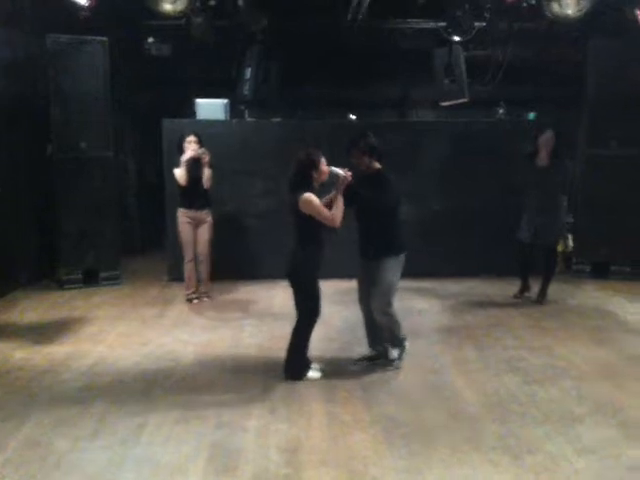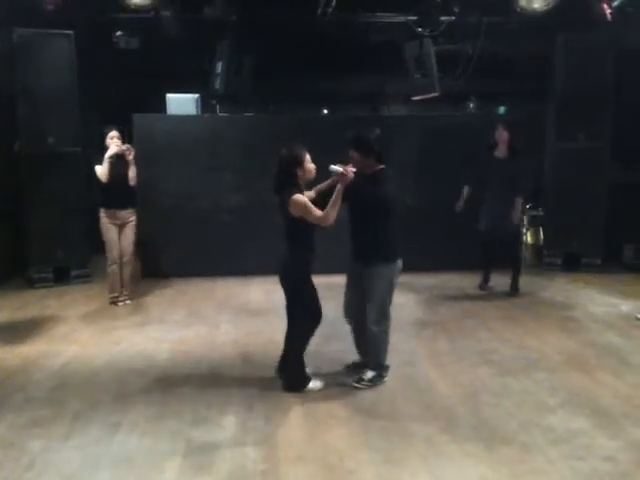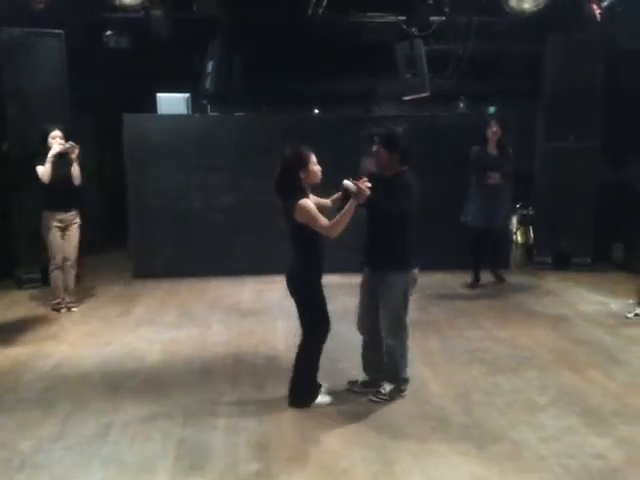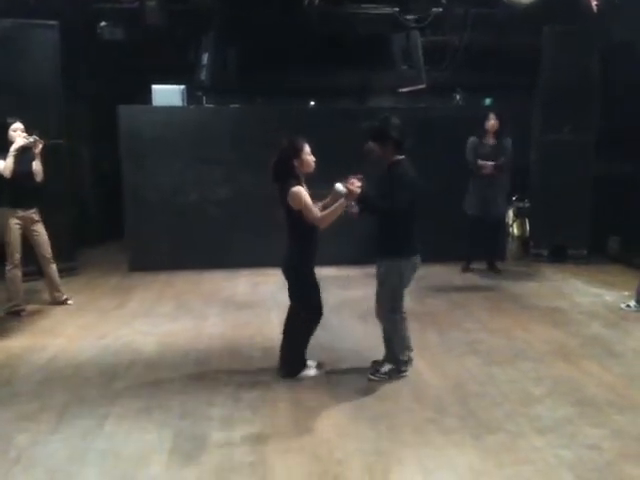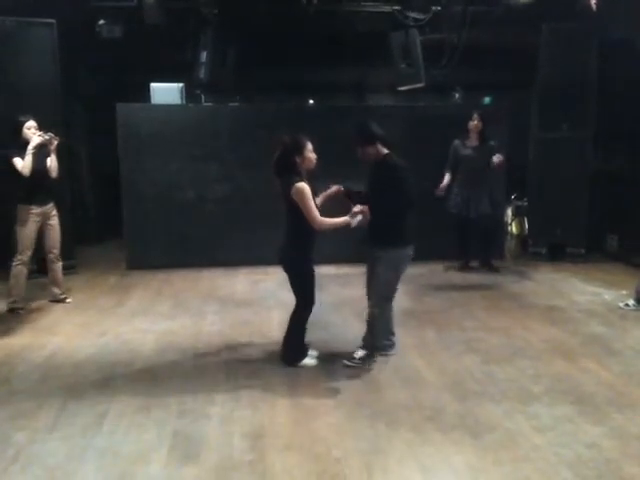
dt=1s
person 1, frame 1
left shoulder: (385, 182)
right shoulder: (359, 181)
left elbow: (382, 207)
right elbow: (344, 207)
left wrist: (353, 188)
left hip: (390, 253)
right hip: (368, 253)
left knee: (380, 305)
right knee: (367, 305)
left ankle: (397, 344)
right ankle: (379, 350)
person 1, frame 2
left shoulder: (383, 181)
right shoulder: (360, 179)
left elbow: (379, 201)
right elbow: (343, 198)
left wrist: (351, 184)
left hip: (383, 261)
right hip: (361, 258)
left knee: (377, 317)
right knee: (353, 312)
left ankle: (379, 370)
right ankle: (366, 359)
person 1, frame 3
left shoulder: (406, 183)
right shoulder: (377, 179)
left elbow: (395, 214)
right elbow: (364, 204)
left wrist: (368, 197)
left hip: (398, 269)
right hip: (374, 264)
left knee: (392, 328)
right knee: (368, 325)
left ankle: (397, 383)
right ankle: (375, 377)
person 1, frame 4
left shoulder: (403, 173)
right shoulder: (392, 170)
left elbow: (391, 207)
left wrist: (361, 195)
right wrist: (361, 202)
left hip: (401, 254)
right hip: (392, 251)
left knee: (388, 309)
right knee: (392, 306)
left ankle: (398, 364)
right ankle: (401, 355)
person 1, frame 5
left shoulder: (395, 167)
right shoulder: (378, 167)
left elbow: (406, 202)
left wrist: (373, 212)
right wrist: (346, 193)
left hip: (396, 244)
right hip: (381, 242)
left knee: (379, 297)
right knee: (379, 295)
left ankle: (370, 348)
right ankle: (385, 342)
person 2, frame 1
left shoulder: (306, 195)
right shoulder: (306, 197)
left elbow: (322, 210)
right elbow: (334, 220)
left wrist: (337, 191)
right wrist: (340, 190)
left hip: (305, 262)
right hip: (304, 264)
left knee: (309, 313)
right knee: (307, 314)
left ankle: (299, 361)
right ankle: (296, 369)
person 2, frame 2
left shoulder: (296, 195)
right shoulder: (295, 200)
left elbow: (313, 194)
right elbow: (326, 219)
left wrist: (335, 180)
right wrist: (341, 186)
left hip: (296, 267)
right hip: (296, 269)
left knee: (311, 316)
right knee: (301, 322)
left ankle: (290, 367)
right ankle: (295, 379)
person 2, frame 3
left shoulder: (303, 197)
right shoulder: (300, 204)
left elbow: (329, 203)
right elbow: (332, 229)
right wrist: (355, 200)
left hip: (304, 275)
right hip: (305, 278)
left knee: (317, 328)
right knee: (316, 332)
left ankle: (306, 384)
right ankle: (303, 394)
person 2, frame 4
left shoulder: (298, 187)
right shoulder: (295, 191)
left elbow: (317, 209)
right elbow: (320, 220)
left wrist: (340, 193)
right wrist: (346, 199)
left hip: (298, 260)
right hip: (299, 262)
left knee: (299, 308)
right knee: (312, 311)
left ankle: (292, 359)
right ankle: (293, 365)
person 2, frame 5
left shoulder: (294, 183)
right shoulder: (299, 186)
right elbow: (317, 222)
left wrist: (326, 194)
right wrist: (349, 219)
left hip: (295, 252)
right hip: (297, 255)
left knee: (304, 301)
right knee: (306, 303)
left ankle: (295, 348)
right ankle: (293, 354)
person 3, frame 1
left shoulder: (203, 163)
right shoulder: (179, 164)
left elbow: (207, 185)
right elbow: (182, 182)
left wrist: (206, 164)
right wrist: (184, 161)
left hip: (204, 213)
right hip: (185, 213)
left knee: (203, 254)
right knee: (189, 255)
left ankle: (204, 291)
right ankle: (191, 292)
person 3, frame 2
left shoulder: (126, 160)
right shoulder: (100, 160)
left elbow: (132, 182)
right elbow: (103, 178)
left wrist: (131, 162)
right wrist: (107, 157)
left hip: (129, 212)
right hip: (108, 214)
left knee: (127, 255)
right knee: (113, 256)
left ankle: (125, 293)
right ankle: (115, 295)
person 3, frame 3
left shoulder: (69, 160)
right shoulder: (42, 161)
left elbow: (77, 182)
right elbow: (45, 179)
left wrist: (74, 160)
right wrist: (50, 156)
left hip: (72, 215)
right hip: (52, 216)
left knee: (70, 260)
right knee: (56, 261)
left ankle: (70, 300)
right ankle: (58, 301)
person 3, frame 4
left shoulder: (29, 154)
left elbow: (39, 178)
left wrist: (37, 155)
left hip: (32, 212)
left knee: (47, 255)
left ankle: (57, 295)
person 3, frame 5
left shoulder: (44, 150)
right shoulder: (17, 152)
left elbow: (54, 174)
right elbow: (25, 171)
left wrist: (52, 151)
right wrist: (31, 148)
left hip: (49, 207)
right hip: (28, 209)
left knee: (54, 252)
right knee: (23, 256)
left ankle: (57, 293)
right ankle: (15, 302)
person 4, frame 1
left shoulder: (559, 164)
right shoulder: (530, 162)
left elbow: (563, 191)
right elbow: (525, 188)
left wrist: (562, 213)
left hip: (552, 215)
right hip: (531, 214)
left knee: (549, 252)
right knee: (525, 250)
left ankle: (543, 290)
right ankle: (524, 285)
person 4, frame 2
left shoulder: (515, 159)
right shoulder: (487, 157)
left elbow: (519, 187)
right elbow: (474, 179)
left wrist: (518, 209)
right wrist: (463, 198)
left hip: (509, 208)
right hip: (489, 206)
left knee: (512, 244)
right knee: (488, 243)
left ankle: (515, 282)
right ankle: (485, 278)
person 4, frame 3
left shoulder: (506, 153)
right shoulder: (477, 151)
left elbow: (509, 174)
right elbow: (474, 176)
left wrist: (497, 177)
right wrist: (489, 178)
left hip: (500, 200)
right hip: (480, 199)
left knee: (499, 237)
right knee: (477, 238)
left ankle: (495, 268)
right ankle: (475, 275)
person 4, frame 4
left shoulder: (505, 142)
right shoulder: (474, 141)
left elbow: (505, 163)
right elbow: (472, 163)
left wrist: (485, 164)
right wrist: (493, 165)
left hip: (498, 189)
right hip: (478, 189)
left knee: (496, 226)
right knee: (475, 225)
left ankle: (491, 261)
right ankle: (468, 260)
person 4, frame 5
left shoulder: (489, 145)
right shoulder: (458, 145)
left elbow: (493, 165)
right elbow: (451, 167)
left wrist: (496, 161)
right wrist: (446, 182)
left hip: (483, 192)
right hip: (462, 191)
left knee: (487, 226)
right knee: (463, 226)
left ankle: (486, 260)
right ankle: (464, 260)
